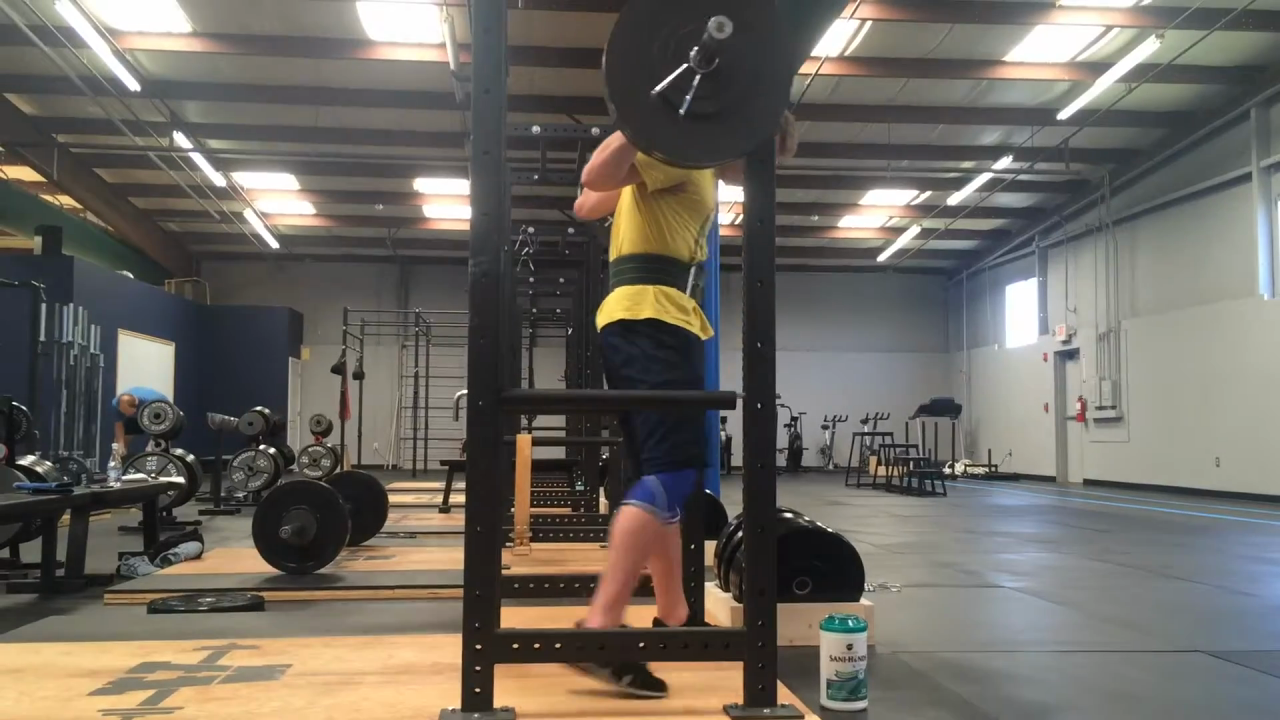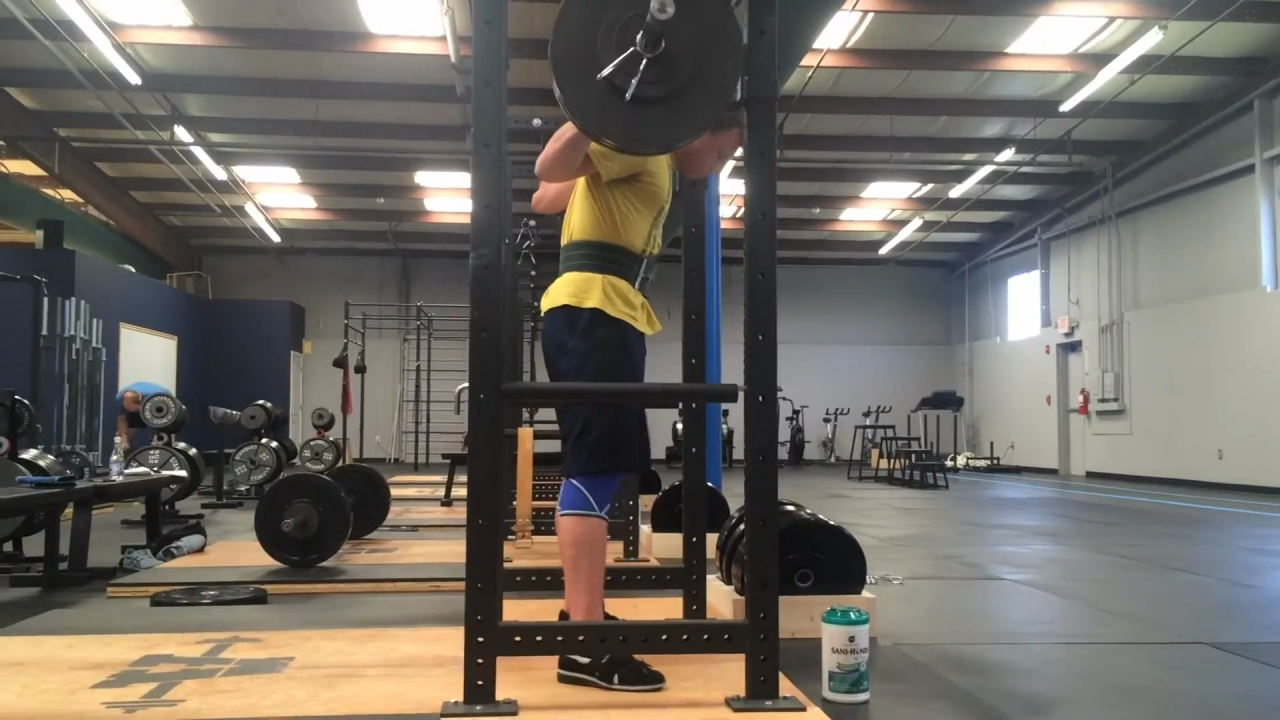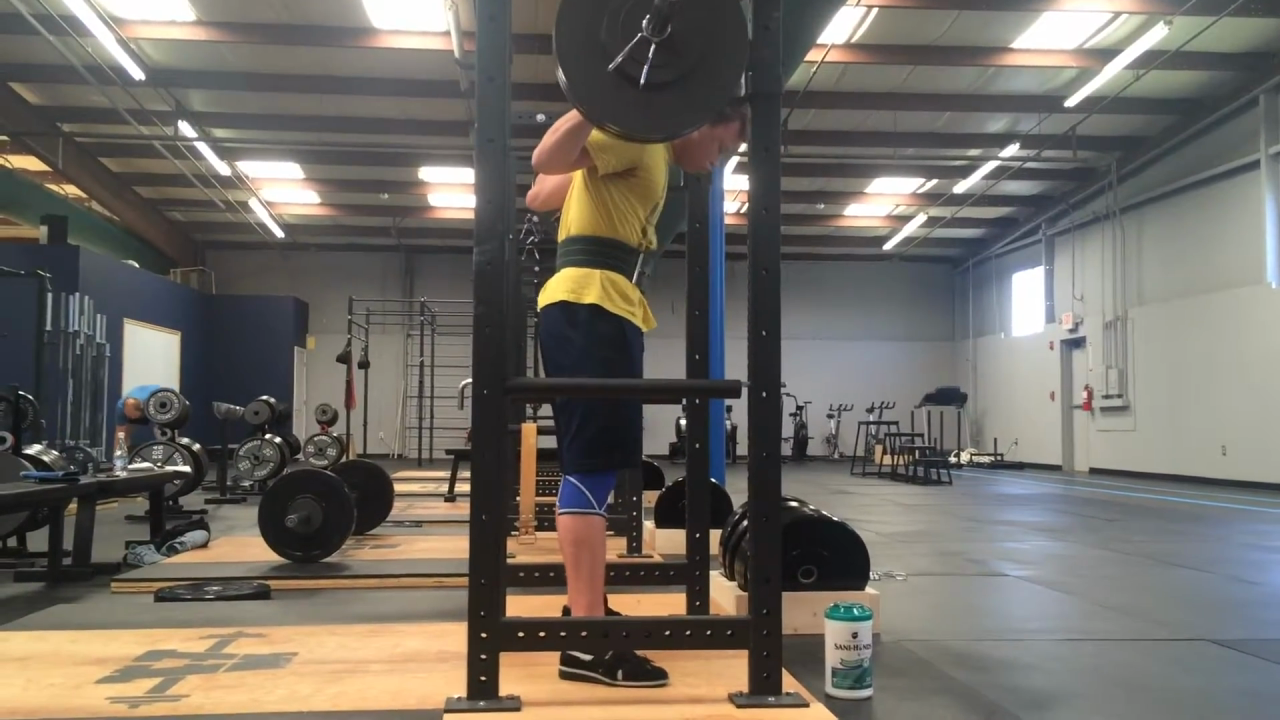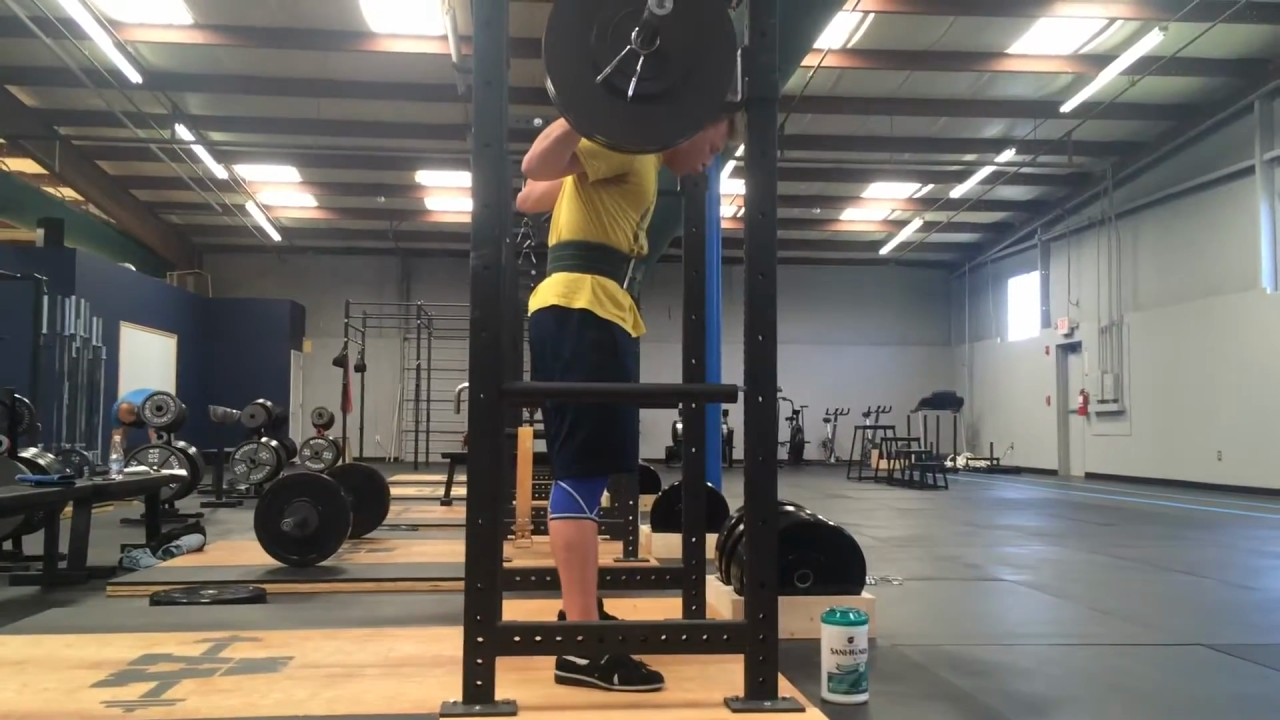
dt=0.7s
person 1, frame 1
left shoulder: (680, 169)
left elbow: (586, 205)
right elbow: (595, 176)
left hip: (656, 326)
right hip: (650, 323)
left knee: (670, 474)
right knee: (670, 473)
left ankle: (673, 618)
right ankle: (600, 631)
person 1, frame 2
left shoulder: (647, 160)
left elbow: (545, 199)
right elbow: (549, 168)
left hip: (596, 315)
right hip: (594, 312)
left knee: (595, 469)
right knee: (595, 470)
left ankle: (580, 613)
right ankle: (585, 645)
person 1, frame 3
left shoulder: (639, 155)
right shoulder: (638, 135)
left elbow: (540, 197)
right elbow: (546, 159)
left hip: (590, 311)
right hip: (590, 309)
left knee: (591, 467)
right knee: (592, 467)
left ankle: (585, 610)
right ankle: (587, 643)
person 1, frame 4
left shoulder: (631, 159)
left elbow: (530, 198)
right elbow: (536, 165)
left hip: (581, 313)
right hip: (582, 311)
left knee: (584, 471)
right knee: (583, 472)
left ankle: (581, 613)
right ankle: (583, 647)
